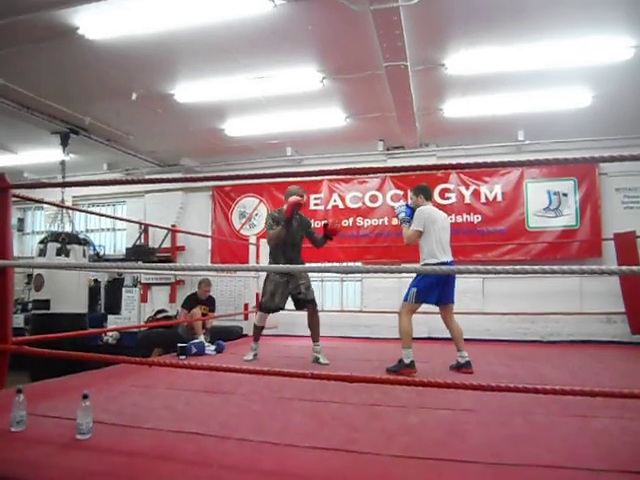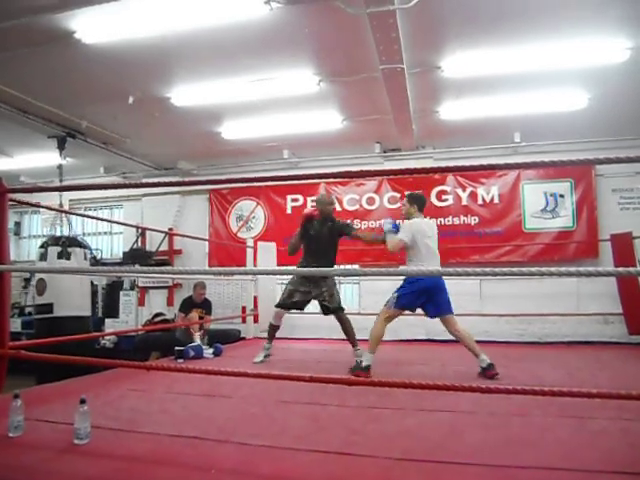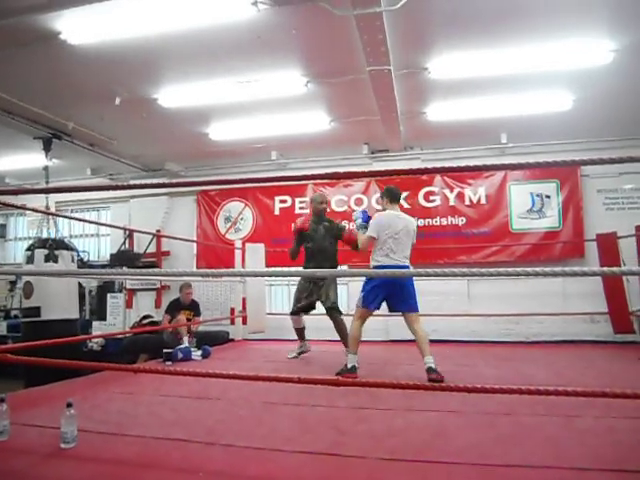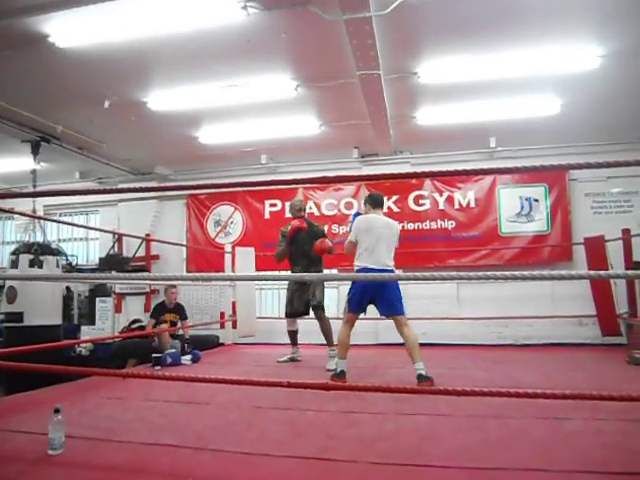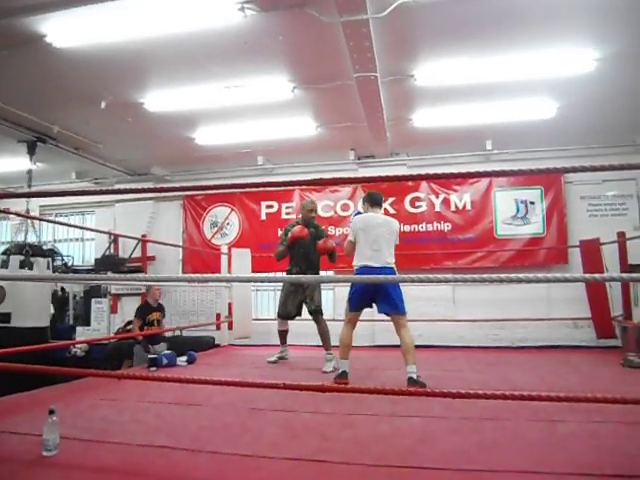
dt=0.4s
person 1, frame 1
left shoulder: (422, 211)
right shoulder: (443, 216)
left elbow: (409, 240)
left wrist: (404, 220)
right wrist: (411, 218)
left hip: (432, 268)
right hip: (447, 267)
left knee: (405, 312)
right knee: (448, 317)
left ankle: (407, 361)
right ankle: (464, 361)
person 1, frame 2
left shoulder: (410, 225)
right shoulder: (431, 224)
left elbow: (393, 248)
left wrist: (390, 232)
left hip: (417, 280)
right hip: (436, 280)
left knee: (382, 318)
right knee: (453, 327)
left ankle: (365, 365)
right ankle: (486, 364)
person 1, frame 3
left shoulder: (379, 218)
right shoulder: (411, 221)
left elbow: (363, 246)
left wrist: (361, 226)
left hip: (380, 274)
right hip: (403, 274)
left knee: (358, 319)
right knee: (414, 323)
left ankle: (351, 366)
right ankle: (431, 367)
person 1, frame 4
left shoulder: (360, 220)
right shoulder: (394, 225)
left elbow: (348, 250)
left wrist: (352, 229)
left hip: (364, 276)
right hip: (387, 277)
left knee: (347, 323)
right knee: (403, 326)
left ankle: (340, 371)
right ankle: (421, 373)
person 1, frame 5
left shoulder: (358, 220)
right shoulder: (394, 223)
left elbow: (348, 250)
left hip: (363, 274)
right hip: (387, 274)
left knee: (349, 323)
right knee: (402, 326)
left ankle: (343, 372)
right ankle: (412, 376)
person 2, frame 1
left shoulder: (303, 220)
right shoulder: (274, 216)
left elbow: (317, 243)
right elbow: (272, 241)
left wrist: (327, 236)
right wrist: (286, 222)
left hip: (297, 270)
right hip: (278, 271)
left knee: (312, 307)
right knee: (264, 310)
left ankle: (317, 351)
right ankle: (254, 348)
person 2, frame 2
left shoulder: (338, 225)
right shoulder: (307, 224)
left elbow: (363, 237)
right elbow: (291, 250)
left wrist: (383, 238)
right wrist: (302, 230)
left hip: (325, 278)
right hip: (304, 276)
left knee: (339, 313)
right knee: (280, 309)
left ankle: (357, 352)
right ankle: (267, 348)
person 2, frame 3
left shoulder: (334, 226)
right shoulder: (304, 226)
left elbow: (356, 246)
right elbow: (293, 256)
left wrist: (353, 239)
right wrist: (296, 236)
left hip: (327, 277)
right hip: (308, 277)
left knee: (334, 314)
right knee: (295, 313)
right ankle: (303, 345)
person 2, frame 4
left shoulder: (315, 228)
right shoulder: (285, 232)
left elbow: (331, 251)
right elbow: (278, 258)
left wrist: (327, 246)
right wrist: (289, 239)
left hip: (314, 275)
left knee: (319, 312)
right knee: (290, 315)
left ankle: (332, 353)
right ankle: (295, 352)
person 2, frame 5
left shoulder: (319, 232)
right shoulder: (289, 229)
left elbow: (333, 260)
right elbow: (278, 256)
left wrist: (331, 251)
right wrist: (289, 243)
left knee: (318, 316)
right knee: (282, 316)
left ankle: (330, 357)
right ankle: (283, 351)
